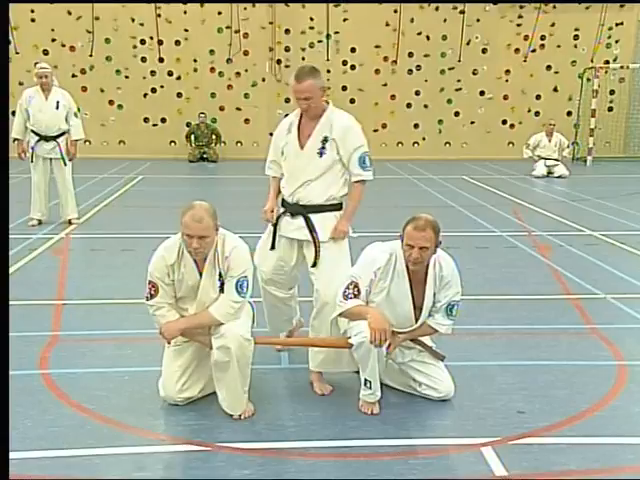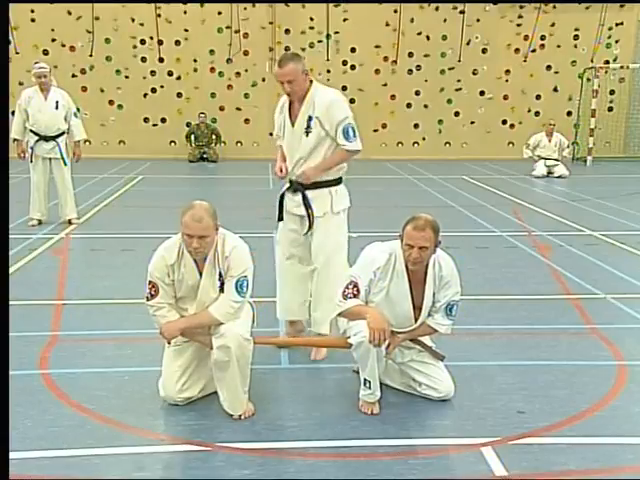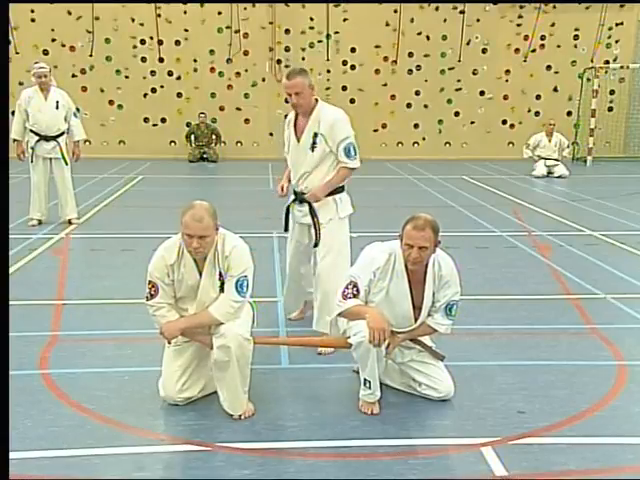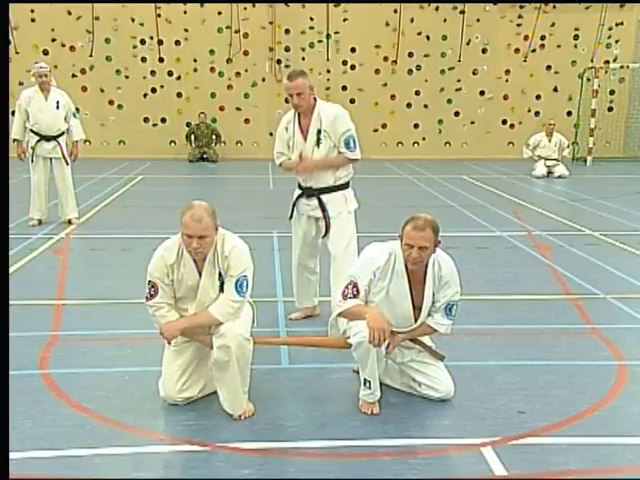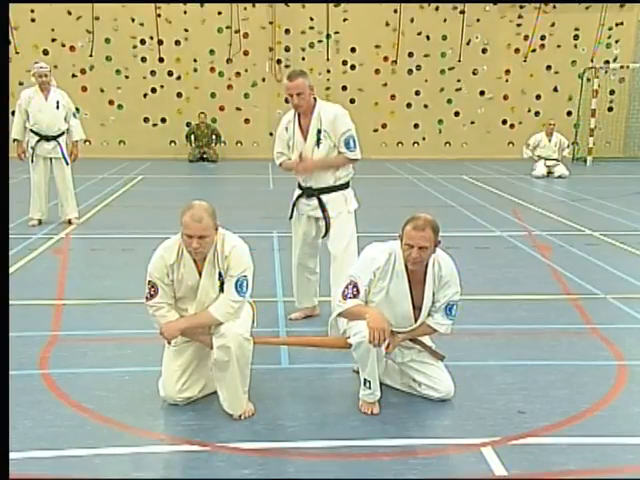
dt=0.3s
person 1, frame 1
left shoulder: (344, 125)
right shoulder: (286, 125)
left elbow: (361, 176)
right elbow: (275, 168)
left wrist: (346, 218)
right wrist: (272, 198)
left hip: (325, 222)
right hip: (288, 218)
left knee: (330, 294)
right knee: (270, 276)
left ankle: (319, 368)
right ankle: (290, 325)
person 1, frame 2
left shoulder: (330, 100)
right shoulder: (283, 105)
left elbow: (351, 146)
left wrist: (317, 169)
right wrist: (280, 160)
left hip: (325, 196)
right hip: (294, 194)
left knee: (328, 264)
right knee: (289, 257)
left ankle: (323, 332)
right ankle: (295, 320)
person 1, frame 3
left shoulder: (333, 117)
right shoulder: (291, 120)
left elbow: (350, 162)
left wrist: (324, 188)
right wrist: (284, 178)
left hip: (329, 206)
right hip: (300, 204)
left knee: (330, 266)
right knee: (297, 260)
left ankle: (330, 329)
right ankle: (307, 300)
person 1, frame 4
left shoulder: (335, 114)
right shoulder: (287, 122)
left elbow: (351, 156)
right elbow: (281, 158)
left wrist: (316, 165)
right wrist: (296, 165)
left hip: (336, 199)
right hip: (305, 198)
left knee: (343, 257)
right knee: (303, 255)
right ankle: (308, 304)
person 1, frame 5
left shoulder: (335, 114)
right shoulder: (287, 122)
left elbow: (351, 155)
right elbow: (281, 158)
left wrist: (315, 164)
right wrist: (295, 164)
left hip: (336, 198)
right hip: (304, 198)
left knee: (343, 256)
right knee: (303, 255)
right ankle: (308, 304)
person 2, frame 1
left shoulder: (236, 250)
right shoulder: (165, 255)
left elbow: (231, 306)
right elbow: (160, 307)
left wrist: (182, 324)
right wrist: (205, 340)
left hip: (227, 315)
right hip: (185, 328)
left knee: (234, 339)
right knee: (173, 394)
left ankle: (237, 399)
right ankle: (214, 366)
person 2, frame 2
left shoulder: (236, 250)
right shoulder: (165, 256)
left elbow: (231, 305)
right elbow: (160, 308)
left wrist: (181, 324)
right wrist: (205, 340)
left hip: (227, 314)
right hip: (185, 328)
left knee: (233, 338)
right knee: (173, 393)
left ankle: (238, 399)
right ankle: (215, 366)
person 2, frame 3
left shoulder: (236, 249)
right shoulder: (165, 255)
left elbow: (231, 305)
right elbow: (160, 308)
left wrist: (181, 324)
right wrist: (205, 339)
left hip: (227, 314)
right hip: (185, 328)
left knee: (233, 338)
right knee: (173, 394)
left ankle: (238, 400)
right ankle: (214, 363)
person 2, frame 4
left shoulder: (235, 249)
right shoulder: (164, 256)
left elbow: (231, 305)
right elbow: (159, 308)
left wrist: (182, 324)
right wrist: (205, 340)
left hip: (227, 314)
right hip: (185, 327)
left knee: (233, 338)
right knee: (174, 394)
left ankle: (238, 399)
right ankle: (215, 364)
person 2, frame 5
left shoulder: (235, 250)
right shoulder: (164, 255)
left elbow: (230, 305)
right elbow: (159, 308)
left wrist: (182, 324)
right wrist: (205, 339)
left hip: (227, 314)
right hip: (186, 328)
left knee: (233, 337)
right knee: (173, 394)
left ankle: (238, 400)
right ankle: (214, 365)
person 3, frame 1
left shoulder: (446, 268)
right shoulder: (377, 256)
left elbow: (441, 320)
right elbow: (345, 303)
left wrist: (402, 337)
right wrist: (372, 313)
left hip: (411, 339)
right hip: (371, 324)
left knee: (443, 390)
right knee: (367, 334)
left ankle: (379, 368)
right ankle: (369, 393)
person 3, frame 2
left shoulder: (445, 268)
right shoulder: (376, 256)
left elbow: (441, 320)
right elbow: (343, 304)
left wrist: (402, 337)
right wrist: (370, 313)
left hip: (411, 338)
right hip: (371, 325)
left knee: (443, 390)
right knee: (366, 335)
left ankle: (377, 368)
right ankle: (369, 393)
person 3, frame 3
left shoulder: (445, 268)
right shoulder: (376, 255)
left elbow: (441, 320)
right elbow: (344, 304)
left wrist: (402, 337)
right wrist: (370, 313)
left hip: (411, 339)
right hip: (369, 324)
left knee: (443, 390)
right knee: (366, 334)
left ankle: (377, 368)
right ankle: (369, 393)
person 3, frame 4
left shoulder: (445, 268)
right shoulder: (376, 256)
left elbow: (441, 320)
right elbow: (344, 304)
left wrist: (402, 336)
right wrist: (370, 313)
left hip: (411, 338)
right hip: (371, 325)
left knee: (443, 390)
right knee: (367, 334)
left ankle: (377, 369)
right ankle: (369, 393)
person 3, frame 5
left shoulder: (445, 268)
right shoulder: (376, 256)
left elbow: (441, 319)
right elbow: (344, 304)
left wrist: (402, 336)
right wrist: (371, 313)
left hip: (410, 339)
right hip: (369, 324)
left knee: (443, 390)
right knee: (366, 334)
left ankle: (377, 368)
right ankle: (369, 393)
person 4, frame 1
left shoulder: (64, 95)
right shoulder: (28, 95)
left elbow: (74, 120)
right elbow: (20, 119)
left wrist: (73, 143)
right wrist: (20, 143)
left hip: (59, 143)
right hip: (37, 143)
left knee: (65, 180)
right knee: (38, 181)
left ankle: (70, 214)
right ankle: (38, 215)
person 4, frame 2
left shoulder: (62, 95)
right shoulder: (27, 95)
left elbow: (74, 119)
right elbow: (20, 120)
left wrist: (77, 144)
right wrist: (19, 143)
left hip: (58, 143)
right hip: (36, 143)
left knee: (64, 180)
right knee: (38, 181)
left ankle: (70, 214)
right ankle: (37, 215)
person 4, frame 3
left shoulder: (62, 95)
right shoulder: (26, 95)
left elbow: (73, 119)
right elbow: (19, 120)
left wrist: (76, 144)
right wrist: (19, 143)
left hip: (58, 143)
right hip: (36, 143)
left knee: (64, 180)
right knee: (38, 181)
left ankle: (70, 214)
right ankle: (37, 215)
person 4, frame 4
left shoulder: (62, 95)
right shoulder: (27, 95)
left elbow: (72, 120)
right elbow: (20, 120)
left wrist: (75, 144)
right wrist: (19, 144)
left hip: (59, 143)
right hip: (37, 143)
left knee: (65, 180)
right knee: (38, 181)
left ankle: (70, 214)
right ankle: (37, 215)
person 4, frame 5
left shoulder: (61, 95)
right shoulder: (27, 95)
left elbow: (72, 119)
right elbow: (20, 120)
left wrist: (75, 144)
right wrist: (19, 144)
left hip: (58, 143)
right hip: (36, 144)
left knee: (65, 180)
right knee: (38, 181)
left ankle: (70, 214)
right ankle: (37, 215)
